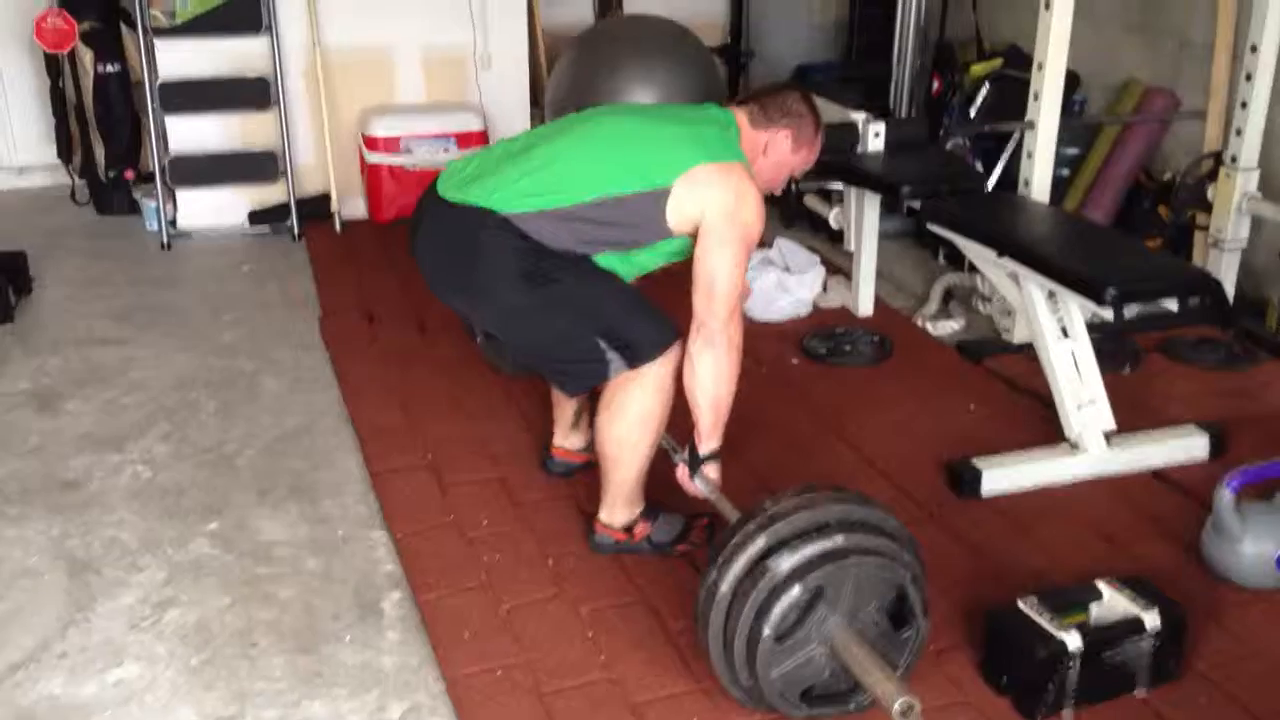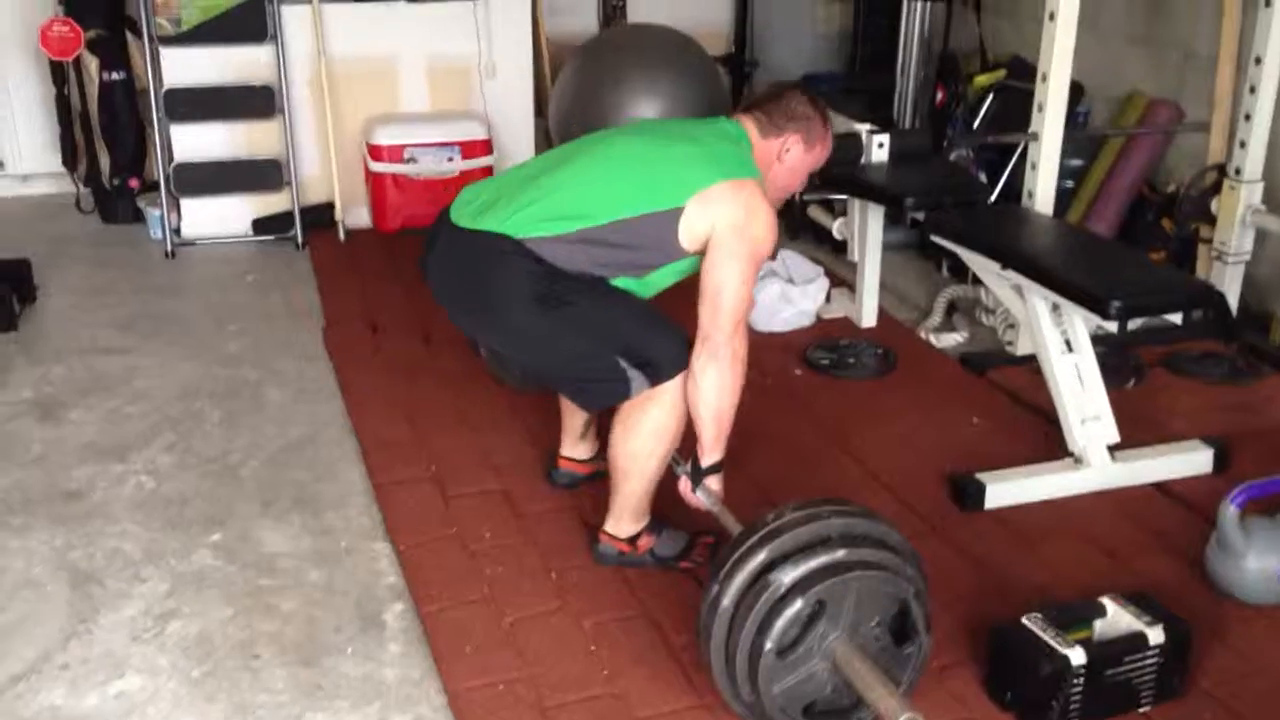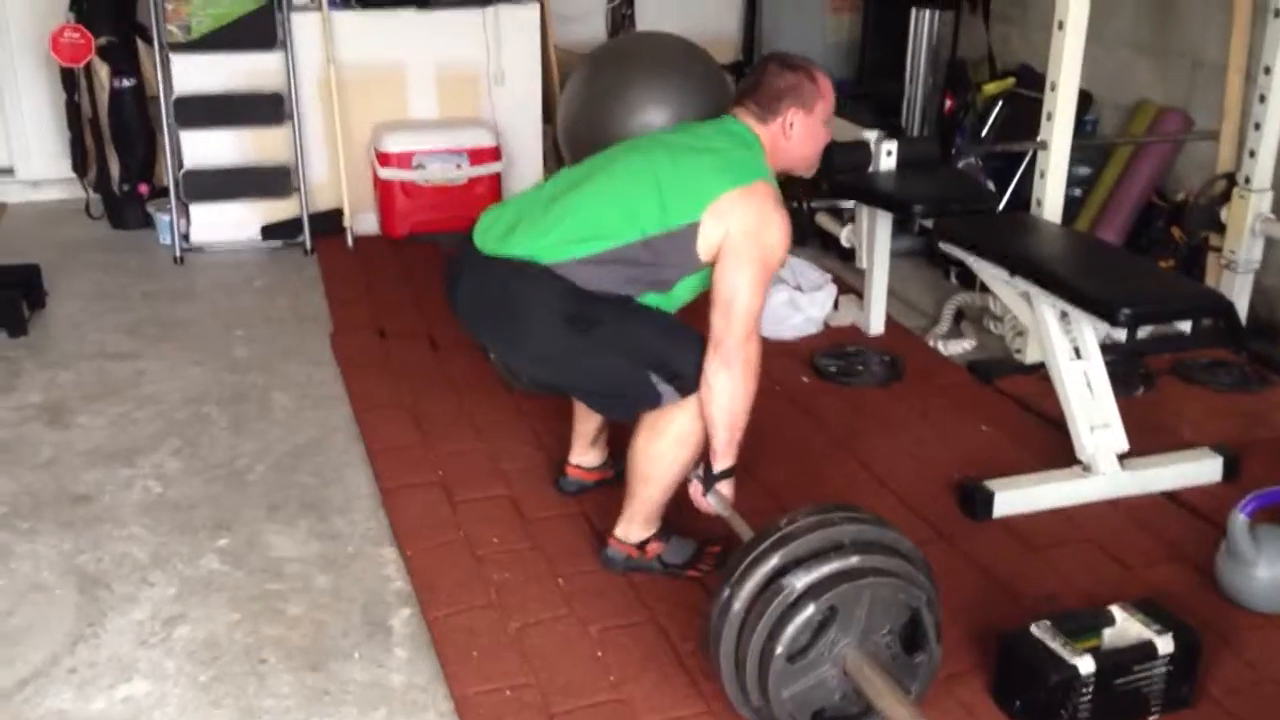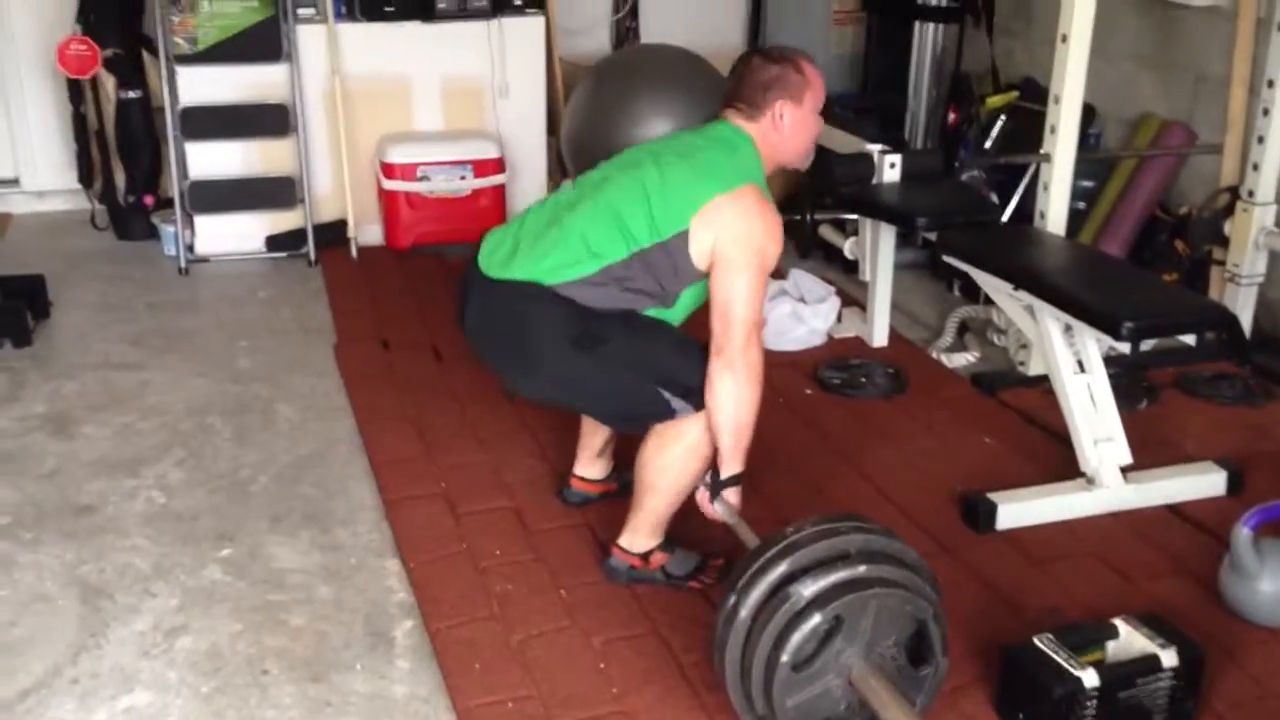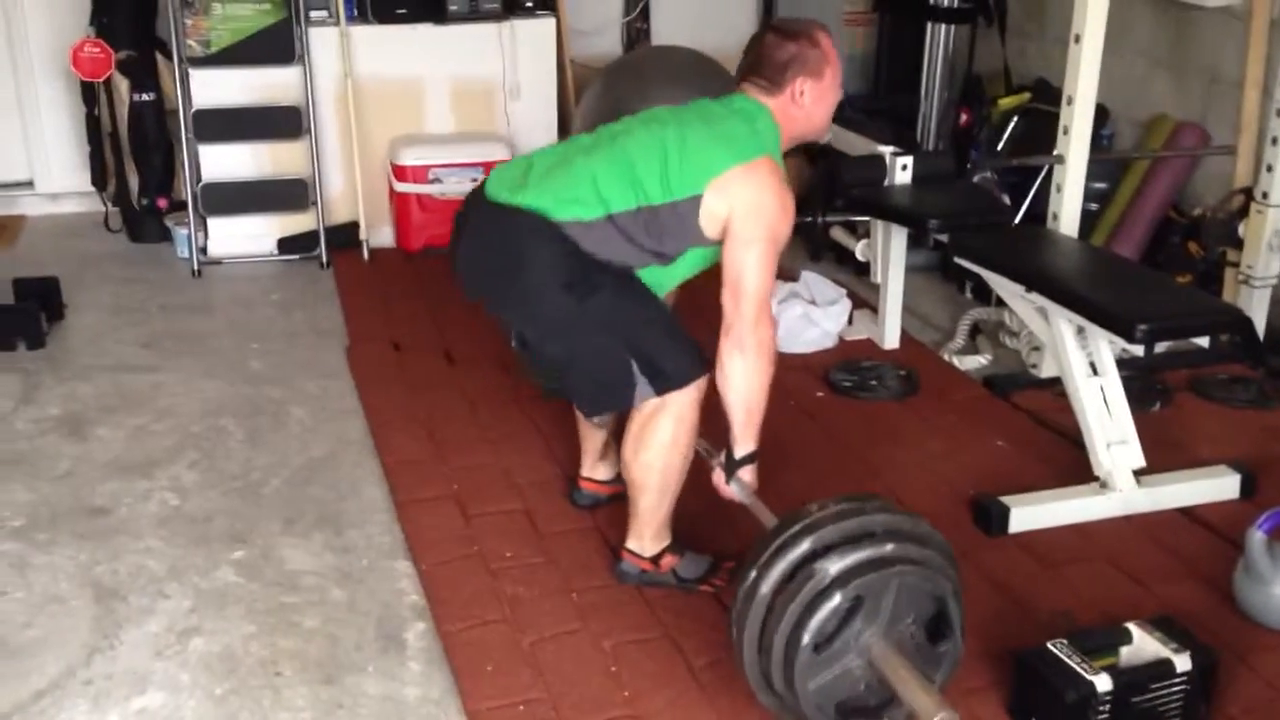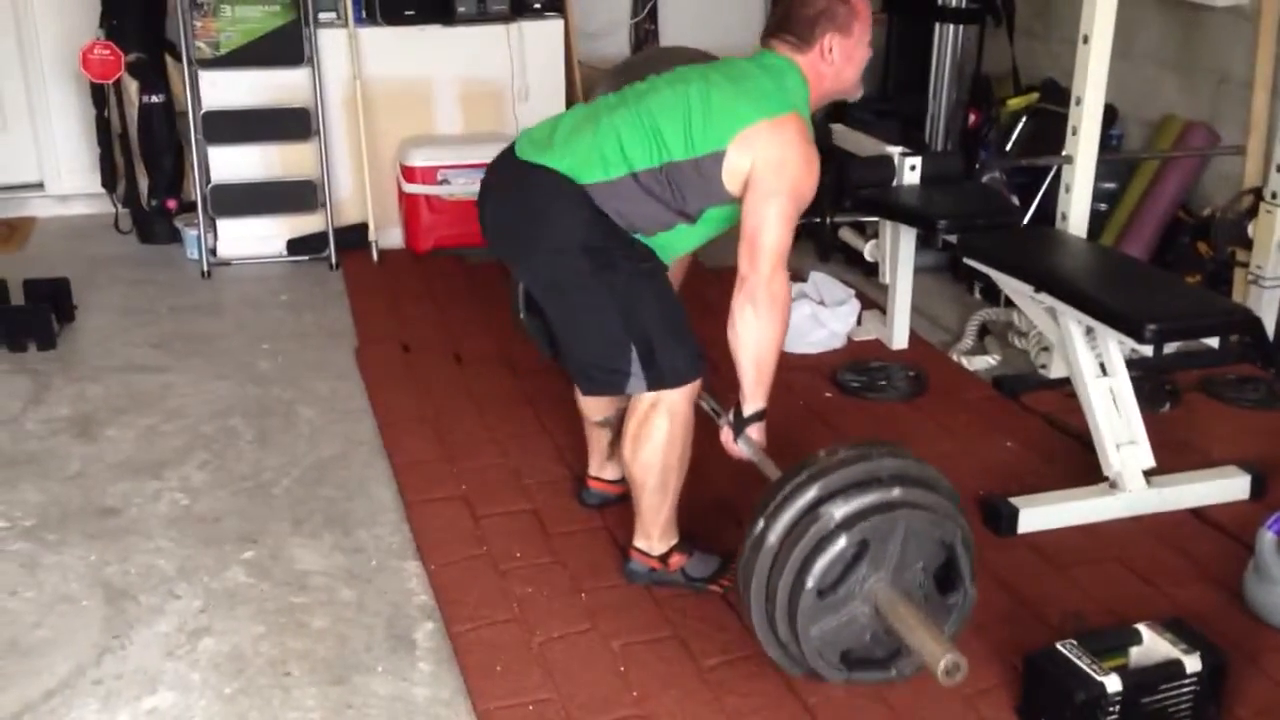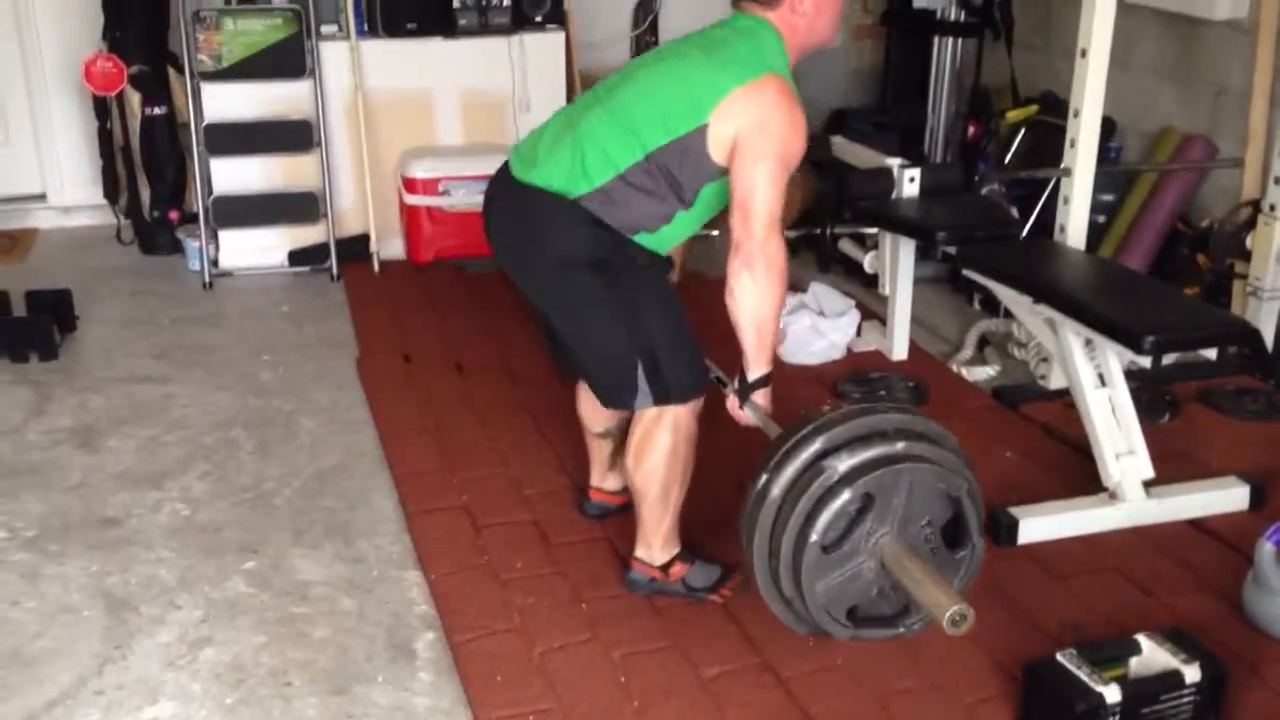
dt=0.3s
person 1, frame 1
left shoulder: (684, 125)
right shoulder: (732, 189)
right elbow: (715, 330)
right wrist: (707, 451)
left hip: (448, 211)
right hip: (481, 245)
left knee: (583, 315)
right knee: (648, 351)
left ankle: (571, 443)
right ankle: (622, 522)
person 1, frame 2
left shoulder: (689, 137)
right shoulder: (745, 205)
right elbow: (719, 343)
right wrist: (710, 463)
left hip: (461, 237)
right hip: (496, 272)
left knee: (597, 330)
right knee: (666, 371)
left ankle: (576, 456)
right ankle: (626, 534)
person 1, frame 3
left shoulder: (699, 142)
right shoulder: (758, 209)
right elbow: (732, 350)
right wrist: (721, 467)
left hip: (483, 262)
right hip: (520, 296)
left knee: (619, 337)
right knee: (693, 381)
left ankle: (586, 462)
right ankle: (635, 539)
person 1, frame 4
left shoulder: (696, 149)
right shoulder: (748, 212)
right elbow: (734, 357)
left wrist: (653, 355)
right wrist: (729, 474)
left hip: (493, 284)
right hip: (528, 316)
left knee: (631, 351)
right knee: (701, 395)
left ankle: (590, 475)
right ankle: (639, 550)
person 1, frame 5
left shoulder: (710, 120)
right shoulder: (761, 185)
right elbow: (746, 329)
left wrist: (644, 328)
right wrist: (743, 454)
left hip: (492, 220)
right hip: (527, 249)
left knee: (614, 345)
right knee: (674, 382)
left ankle: (598, 475)
right ankle: (648, 553)
person 1, frame 6
left shoulder: (739, 80)
right shoulder: (787, 139)
right elbow: (760, 285)
left wrist: (656, 310)
right wrist: (752, 413)
left hip: (519, 181)
right hip: (557, 210)
left knee: (611, 341)
right knee: (667, 378)
left ankle: (604, 475)
right ankle: (657, 551)
person 1, frame 7
right shoulder: (771, 103)
right elbow: (756, 249)
left wrist: (653, 287)
right wrist: (757, 376)
left hip: (522, 197)
right hip: (560, 227)
left knee: (608, 349)
right knee: (670, 390)
left ankle: (605, 484)
right ankle: (658, 560)
